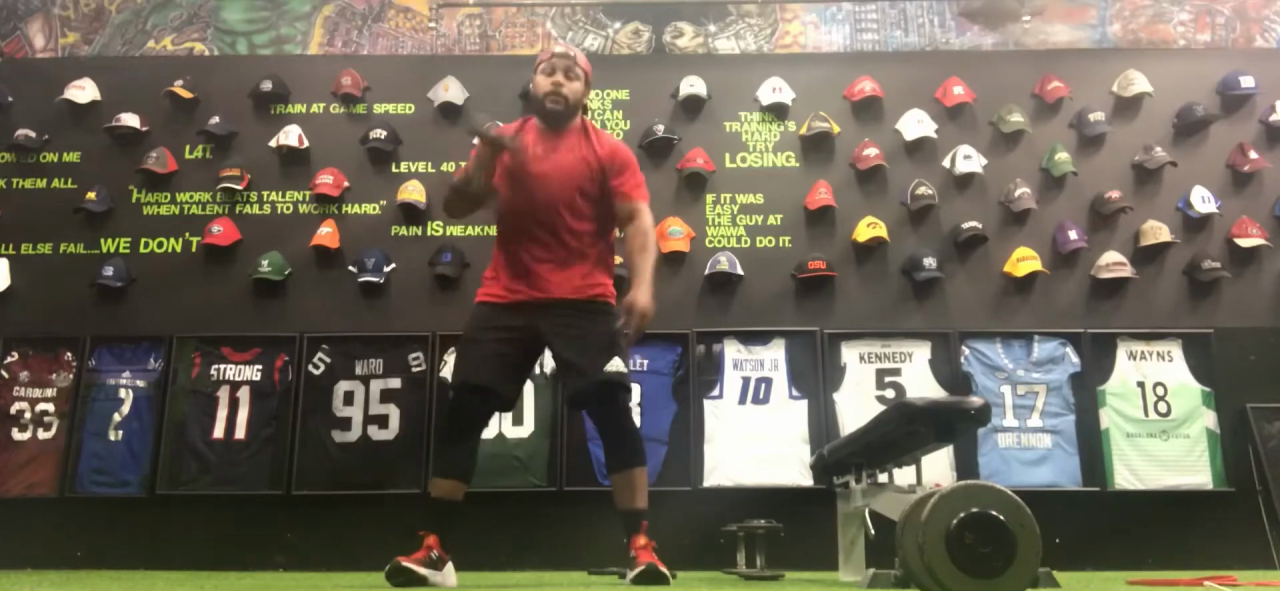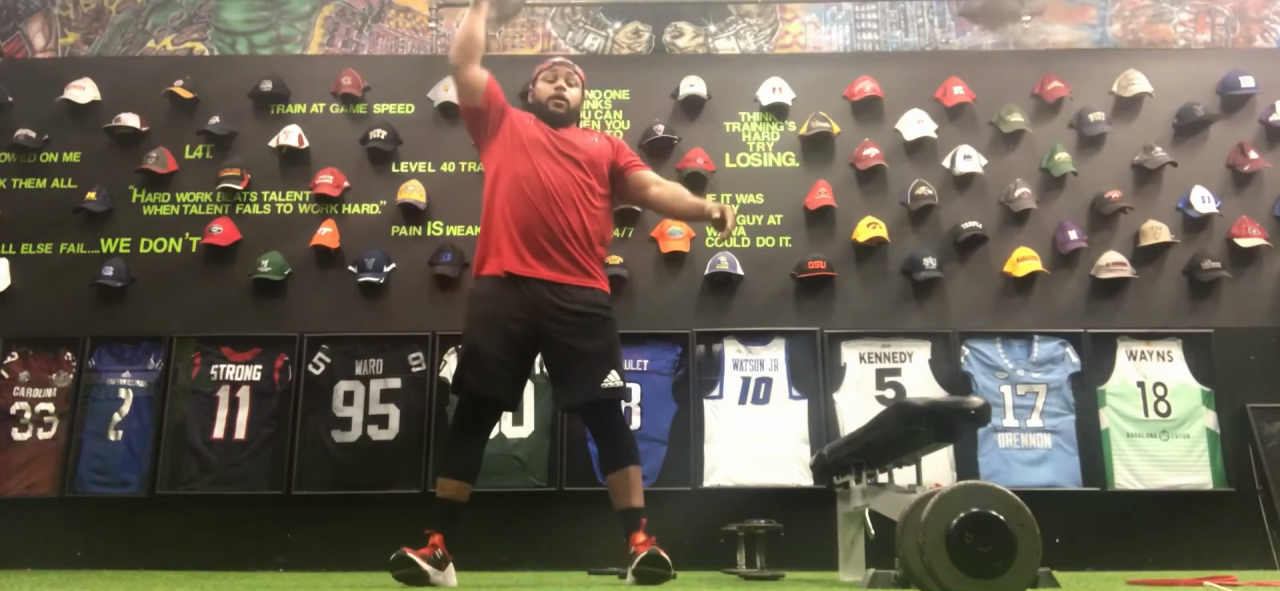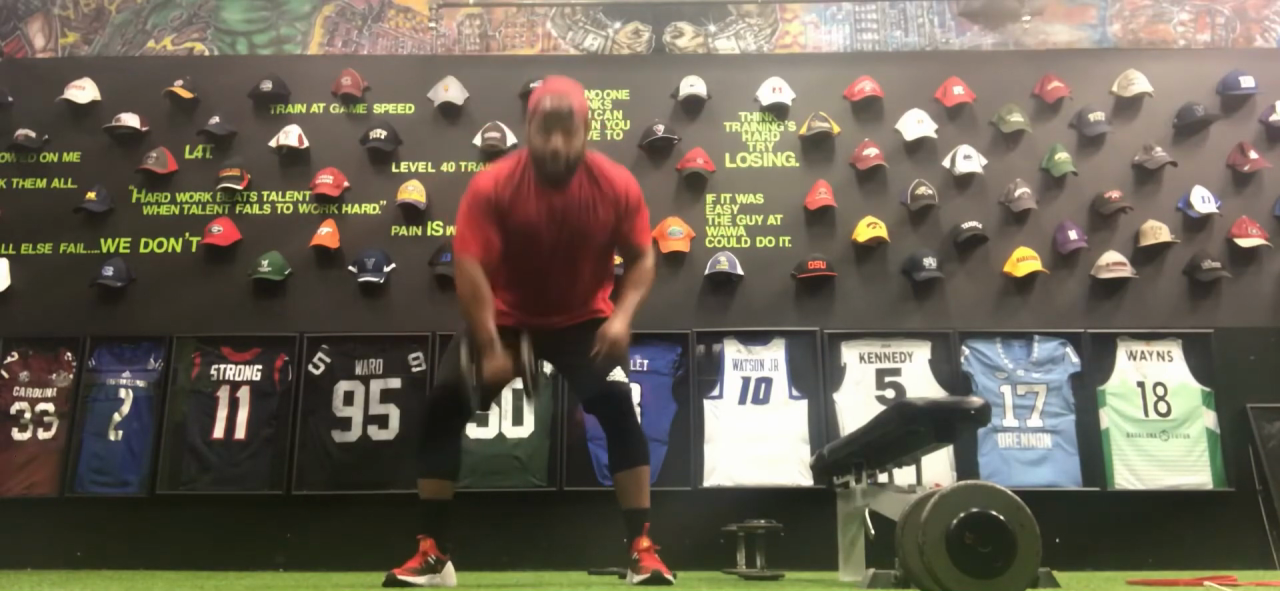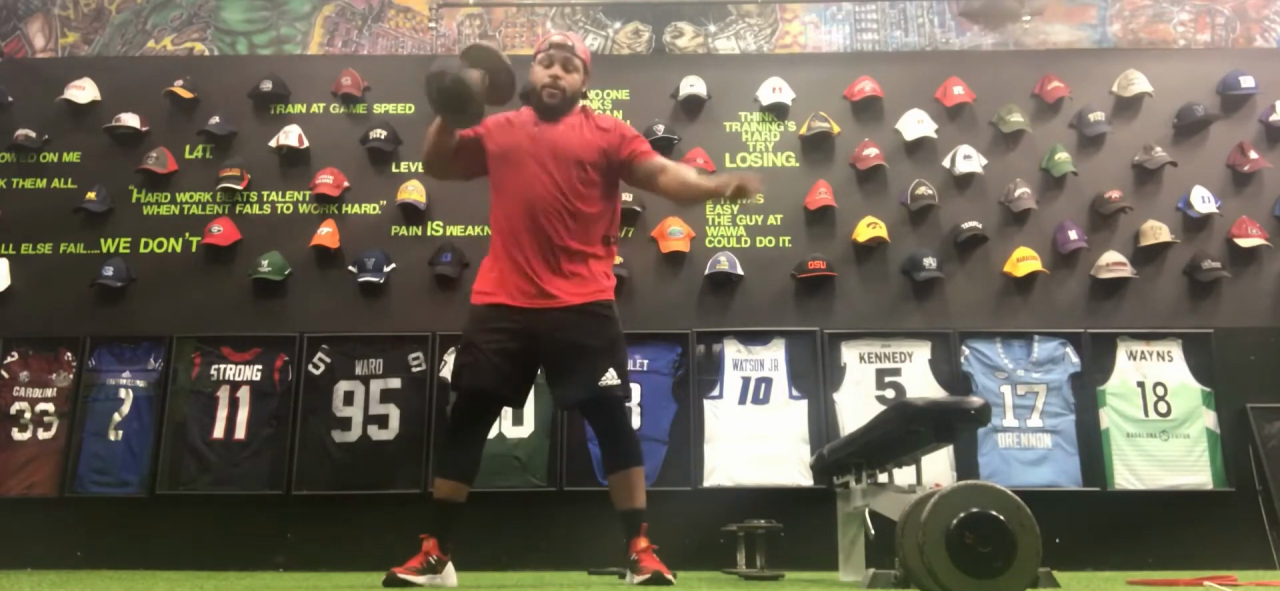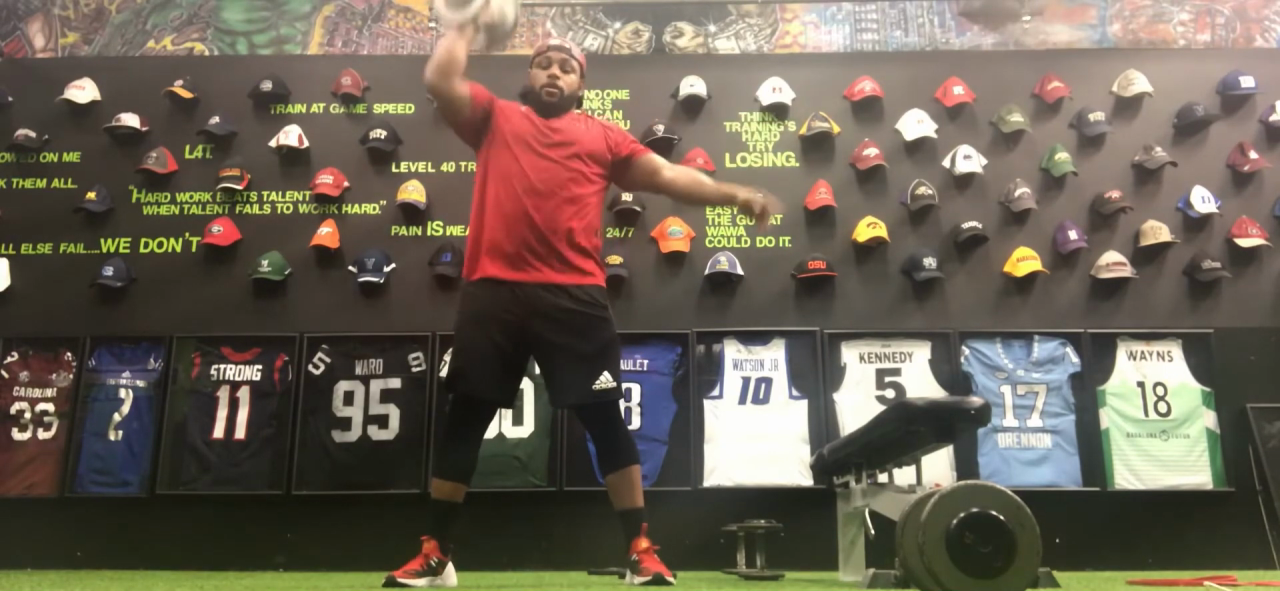
dt=1s
person 1, frame 1
left shoulder: (609, 151)
right shoulder: (499, 142)
left elbow: (638, 220)
right elbow: (459, 199)
left wrist: (643, 286)
right wrist: (476, 167)
left hip: (584, 303)
right hip: (504, 301)
left knee: (613, 409)
right knee: (462, 414)
left ankle: (641, 547)
person 1, frame 2
left shoulder: (605, 147)
right shoulder: (502, 126)
left elbow: (654, 189)
right elbow: (464, 63)
left wrist: (706, 208)
left hip: (579, 295)
right hip: (502, 289)
left knee: (606, 415)
right knee: (473, 415)
left ankle: (639, 543)
person 1, frame 3
left shoulder: (617, 184)
right shoulder: (492, 186)
left elbow: (641, 257)
right elbow: (470, 268)
left wrist: (622, 318)
right wrist: (489, 350)
left hip: (582, 319)
right hip: (503, 318)
left knee: (618, 408)
right knee: (443, 407)
left ankle: (642, 549)
person 1, frame 4
left shoulder: (607, 132)
right shoulder: (501, 128)
left elbow: (663, 174)
right elbow: (440, 166)
left wrist: (716, 184)
right wrist: (448, 113)
left hip: (584, 302)
right hip: (503, 300)
left knee: (610, 418)
right knee: (468, 417)
person 1, frame 5
left shoulder: (602, 136)
right shoulder: (496, 118)
left elbow: (665, 174)
right elbow: (439, 80)
left wrist: (734, 194)
right wrist: (465, 26)
left hip: (574, 293)
right hip: (494, 289)
left knee: (604, 417)
right knee: (464, 416)
